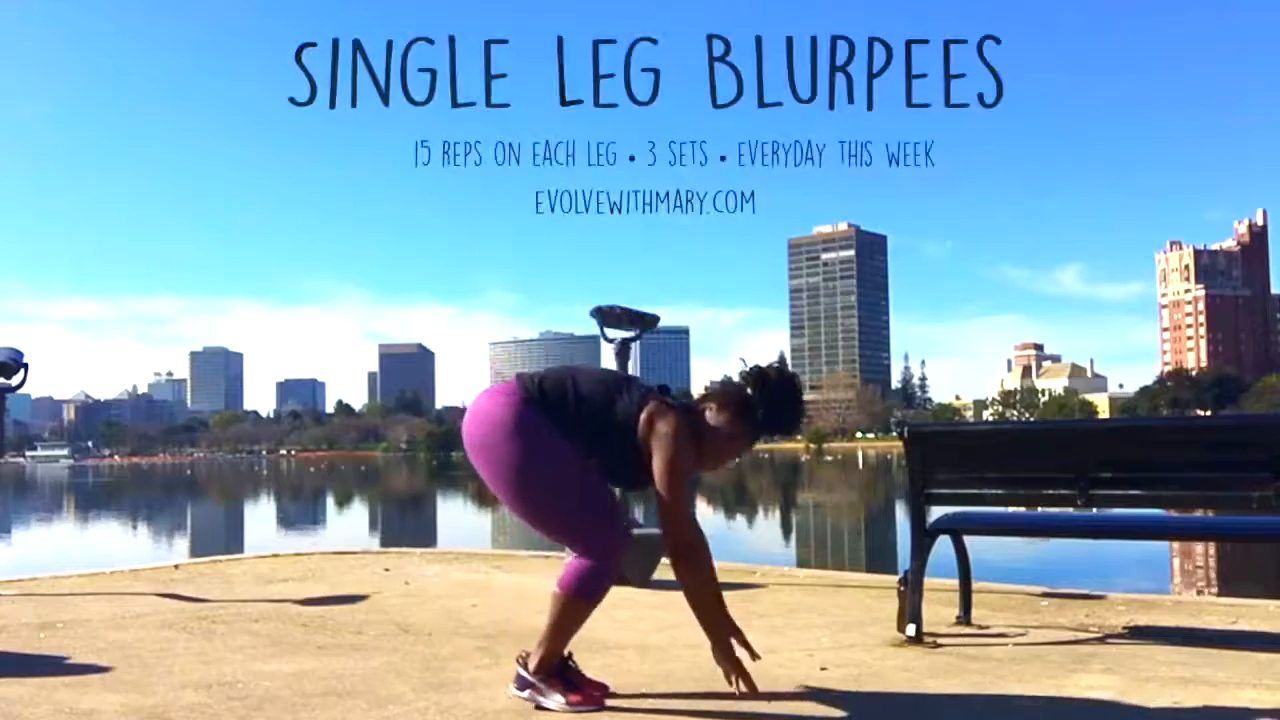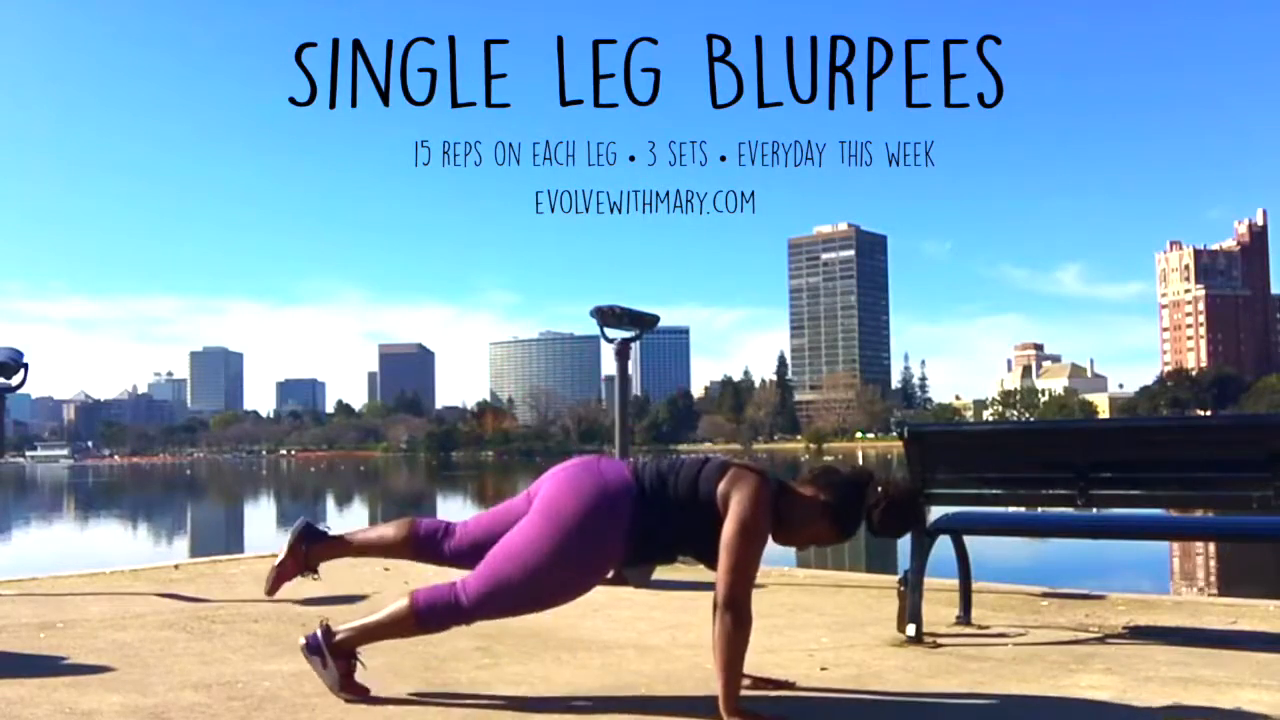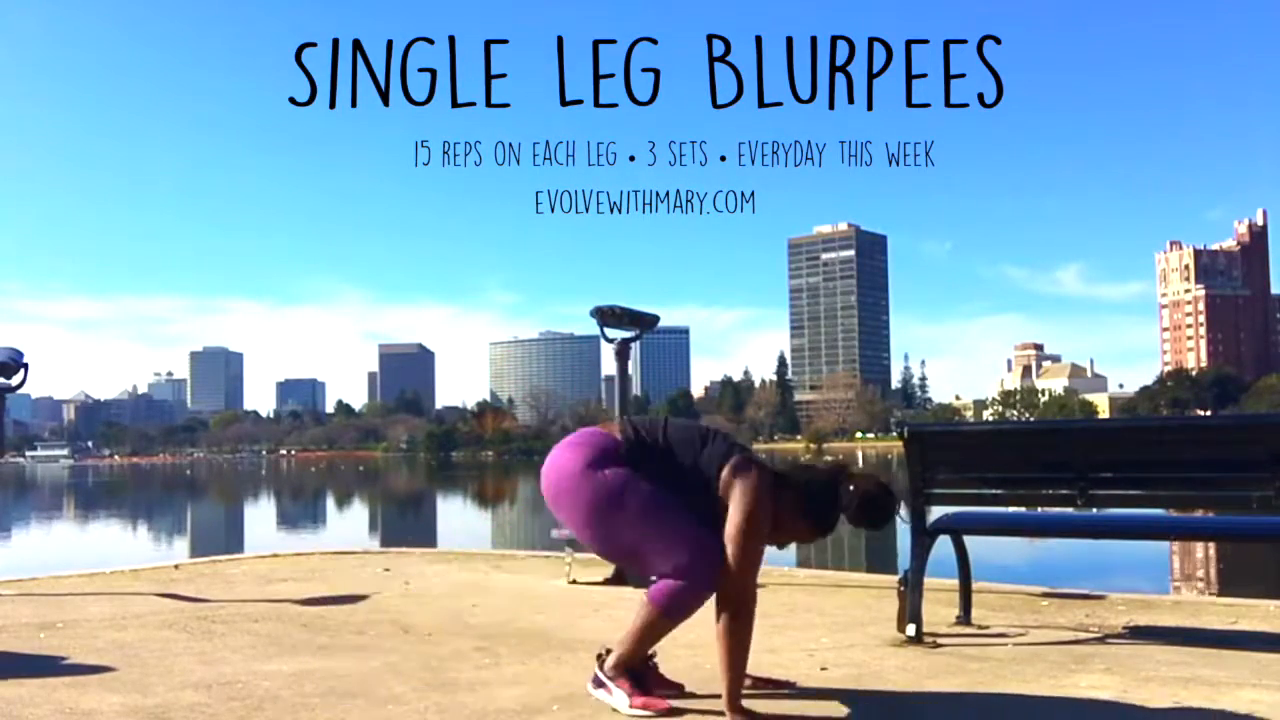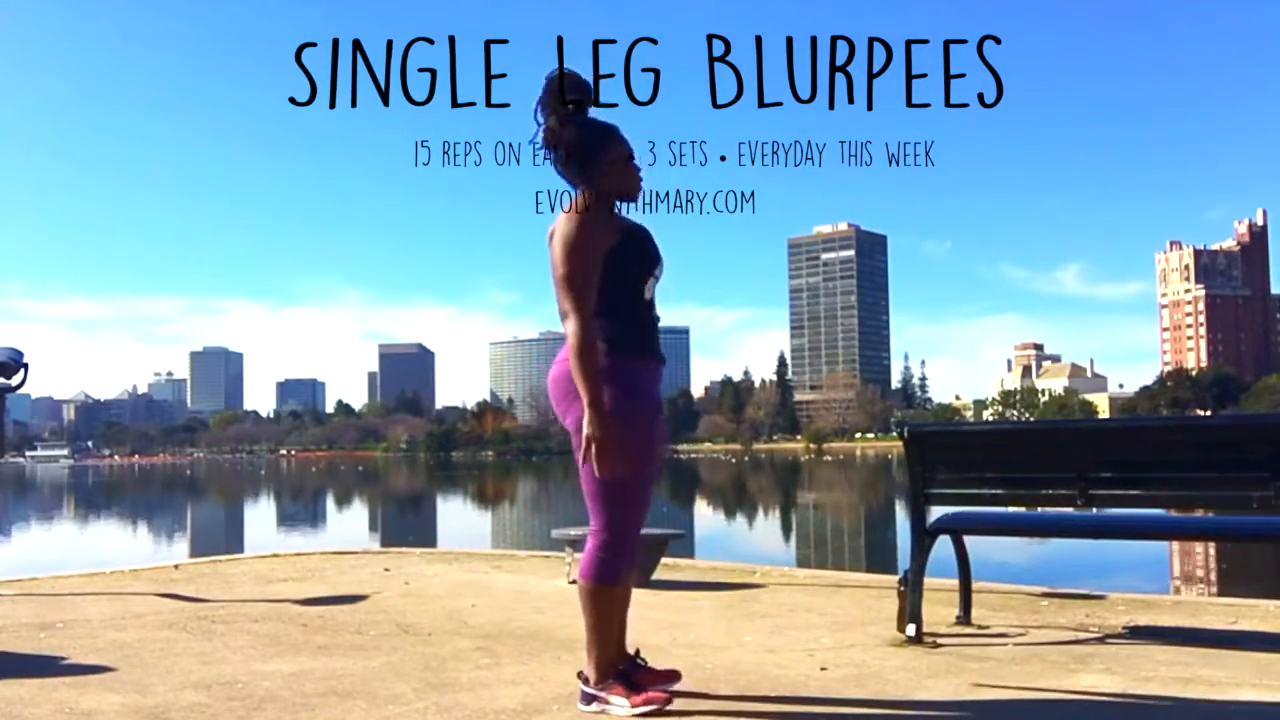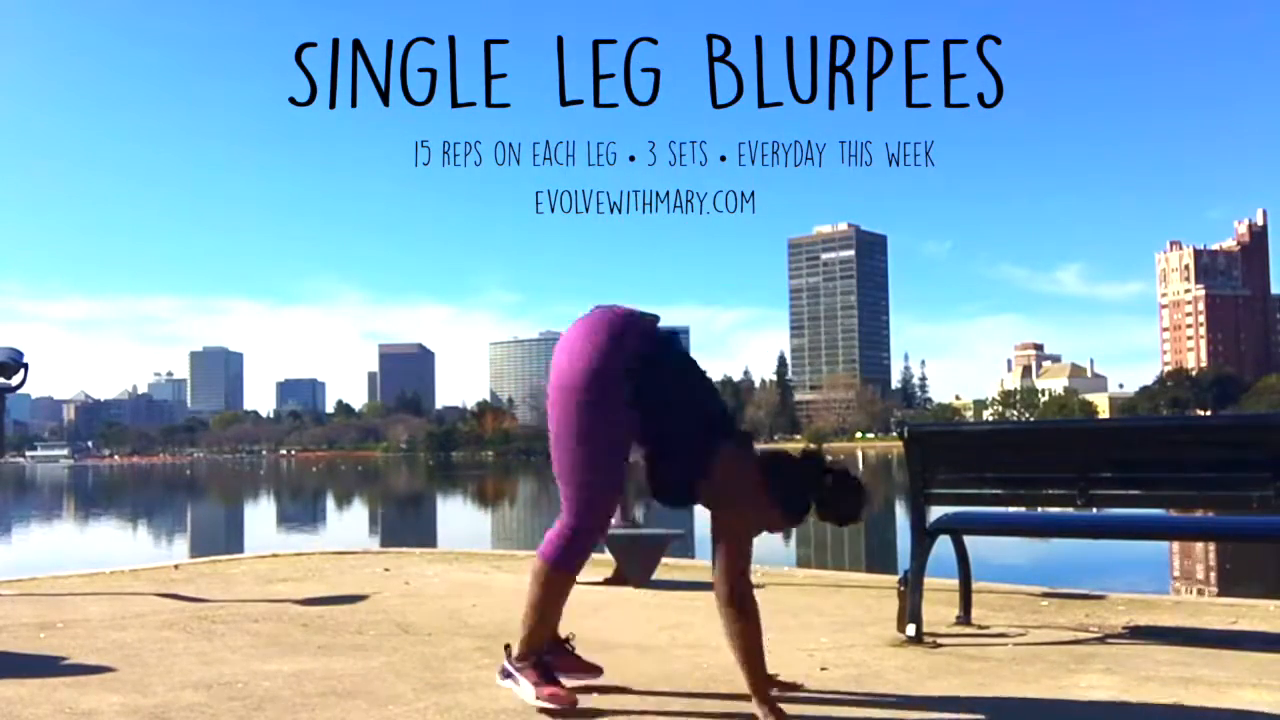
dt=1s
person 1, frame 1
left shoulder: (674, 429)
right shoulder: (673, 431)
left elbow: (684, 542)
right elbow: (684, 547)
left wrist: (722, 626)
right wrist: (721, 639)
left hip: (521, 425)
right hip: (505, 423)
left knee: (604, 540)
right knee: (605, 544)
left ankle: (551, 661)
right ankle: (536, 669)
person 1, frame 2
left shoulder: (754, 494)
right shoulder: (757, 502)
left elbow: (726, 596)
right elbow: (732, 606)
left hip: (580, 487)
right hip: (589, 521)
left knee: (452, 544)
right knee: (470, 595)
left ankle: (318, 543)
right ankle: (335, 641)
person 1, frame 3
left shoulder: (768, 493)
right shoulder: (757, 494)
left elbow: (734, 597)
right elbow: (737, 600)
left wrist: (737, 675)
left hip: (603, 467)
right hip: (581, 468)
left knee: (690, 562)
right knee: (699, 564)
left ankle: (633, 663)
right ankle: (615, 668)
person 1, frame 4
left shoulder: (608, 224)
right shoulder: (580, 223)
right elbow: (579, 323)
right wrist: (597, 409)
left hip: (630, 382)
right hip: (605, 382)
left knee: (625, 529)
right knee: (613, 529)
left ankle: (617, 660)
person 1, frame 5
left shoulder: (730, 477)
right shoulder: (741, 484)
left elbow: (731, 581)
right elbow: (733, 594)
left wrist: (756, 667)
left knee: (591, 518)
right knee: (584, 520)
left ankle: (547, 643)
right ankle: (526, 655)
